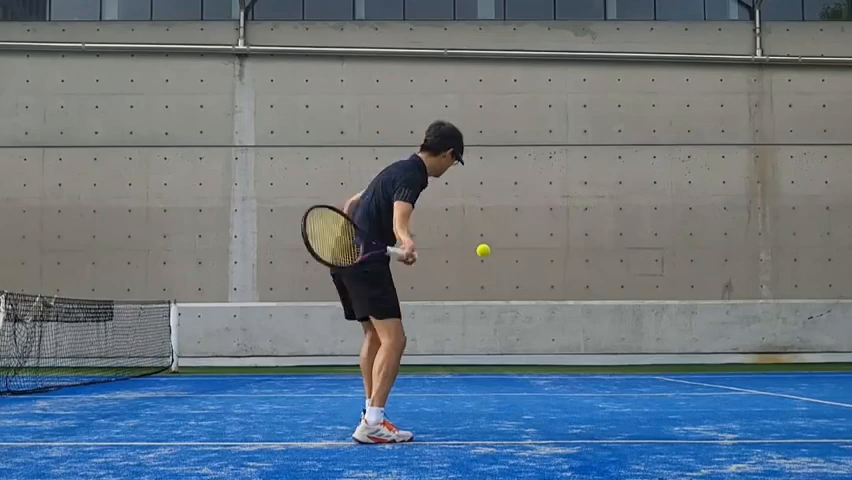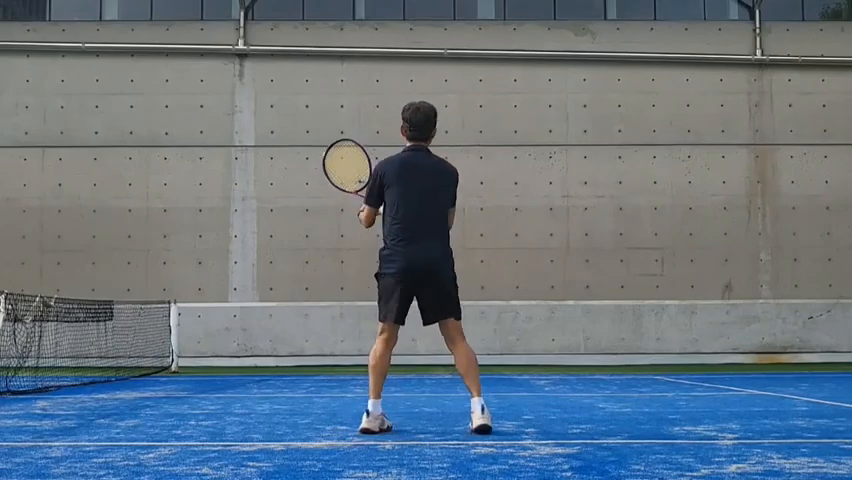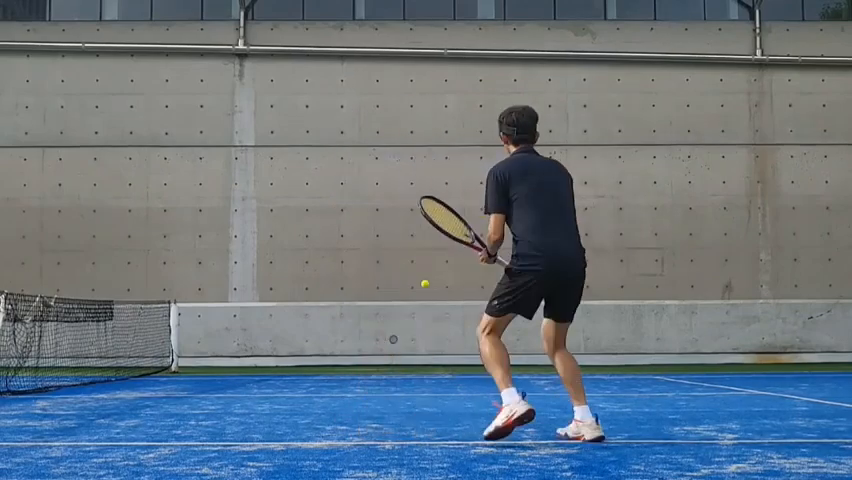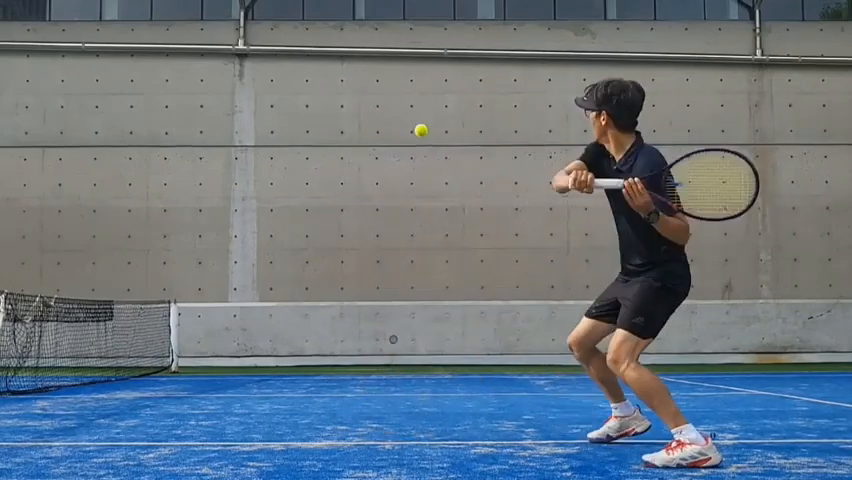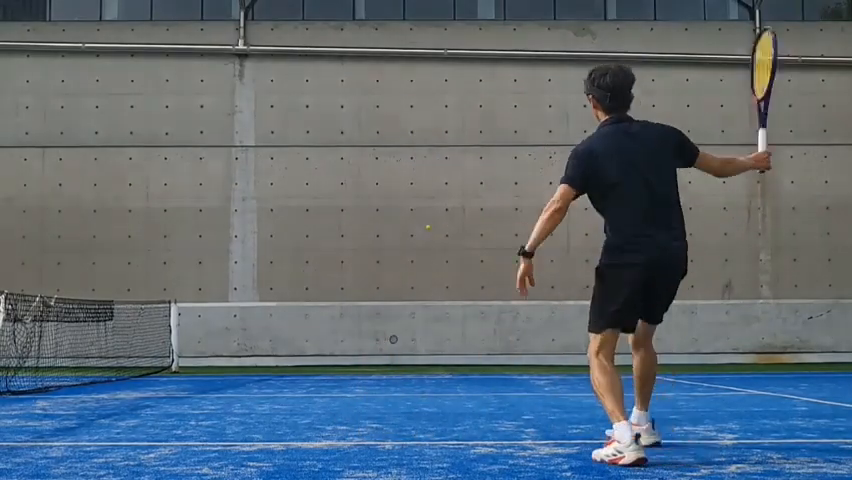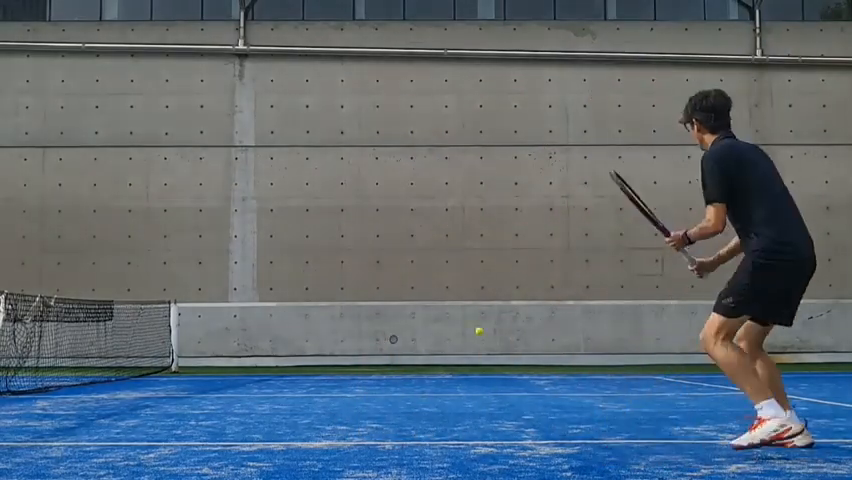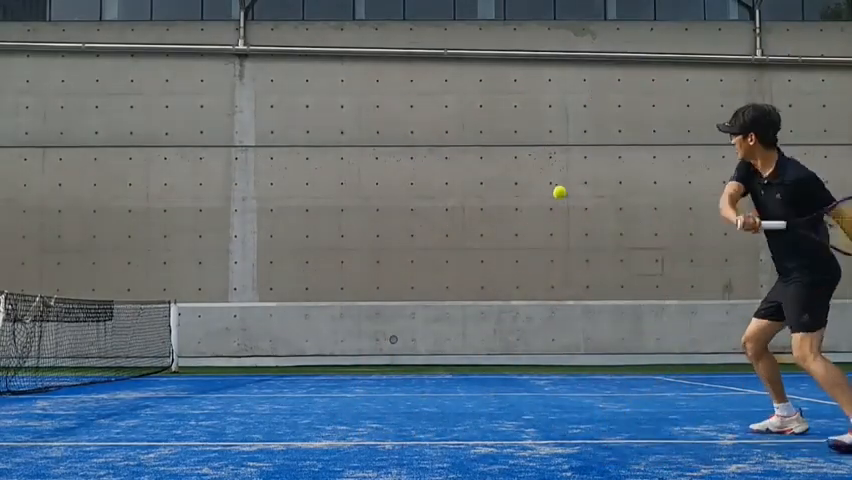
dt=0.7s
person 1, frame 1
left shoulder: (398, 168)
right shoulder: (410, 178)
left elbow: (349, 206)
right elbow: (398, 222)
right wrist: (405, 244)
left hip: (345, 262)
right hip: (366, 264)
left knee: (374, 335)
right knee: (392, 338)
left ankle: (371, 410)
right ankle: (373, 421)
person 1, frame 2
left shoulder: (385, 167)
right shoulder: (449, 172)
left elbow: (367, 220)
left wrist: (365, 209)
left hip: (396, 265)
right hip: (438, 265)
left knee: (385, 337)
right knee: (456, 339)
left ankle: (373, 412)
right ankle: (479, 408)
person 1, frame 3
left shoulder: (501, 171)
right shoulder: (559, 170)
left elbow: (495, 233)
left wrist: (488, 253)
left hip: (533, 263)
right hip: (573, 264)
left knee: (488, 332)
right knee: (555, 345)
left ankle: (512, 402)
right ankle: (585, 419)
person 1, frame 4
left shoulder: (651, 164)
right shoulder: (602, 152)
left elbow: (683, 235)
right elbow: (561, 178)
left wrist: (649, 210)
right wrist: (574, 179)
left hip: (661, 278)
right hip: (632, 275)
left knee: (620, 358)
right knee: (579, 342)
left ankle: (695, 443)
right ankle: (626, 416)
person 1, frame 5
left shoulder: (588, 150)
right shoulder: (664, 135)
left elbow: (556, 207)
right elbow: (716, 166)
left wrist: (526, 253)
right wrist: (752, 162)
left hip: (624, 262)
right hip: (671, 258)
left knee: (598, 354)
right knee: (642, 339)
left ankle: (623, 439)
right ankle: (643, 422)
person 1, frame 6
left shoulder: (715, 158)
right shoulder: (753, 153)
left elbow: (715, 223)
left wrist: (685, 237)
right wrist: (715, 260)
left hip: (772, 258)
right hip: (799, 258)
left knee: (715, 338)
right knee: (748, 344)
left ankle: (772, 416)
right ankle: (789, 425)
person 1, frame 7
left shoulder: (798, 178)
right shoulder: (747, 167)
right elbow: (725, 200)
right wrist: (739, 218)
left hip: (810, 275)
right hip: (789, 277)
left knee: (807, 354)
right knee: (752, 342)
right ankle: (786, 415)
